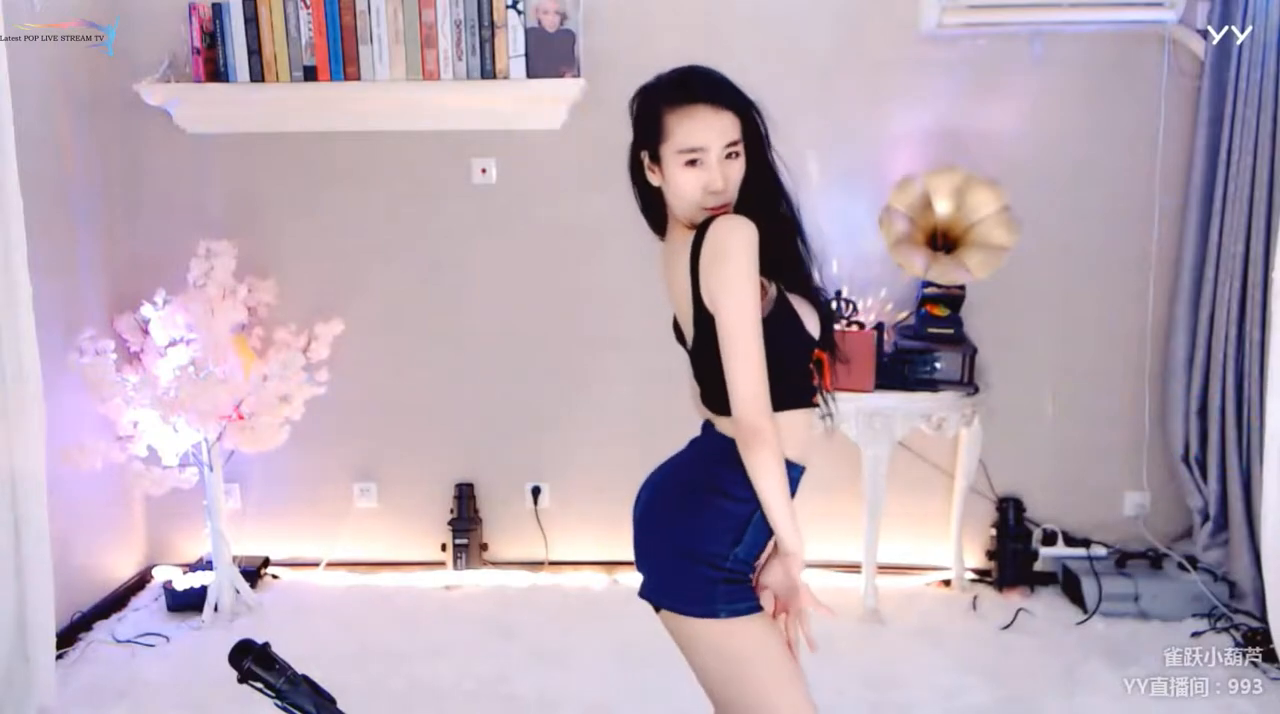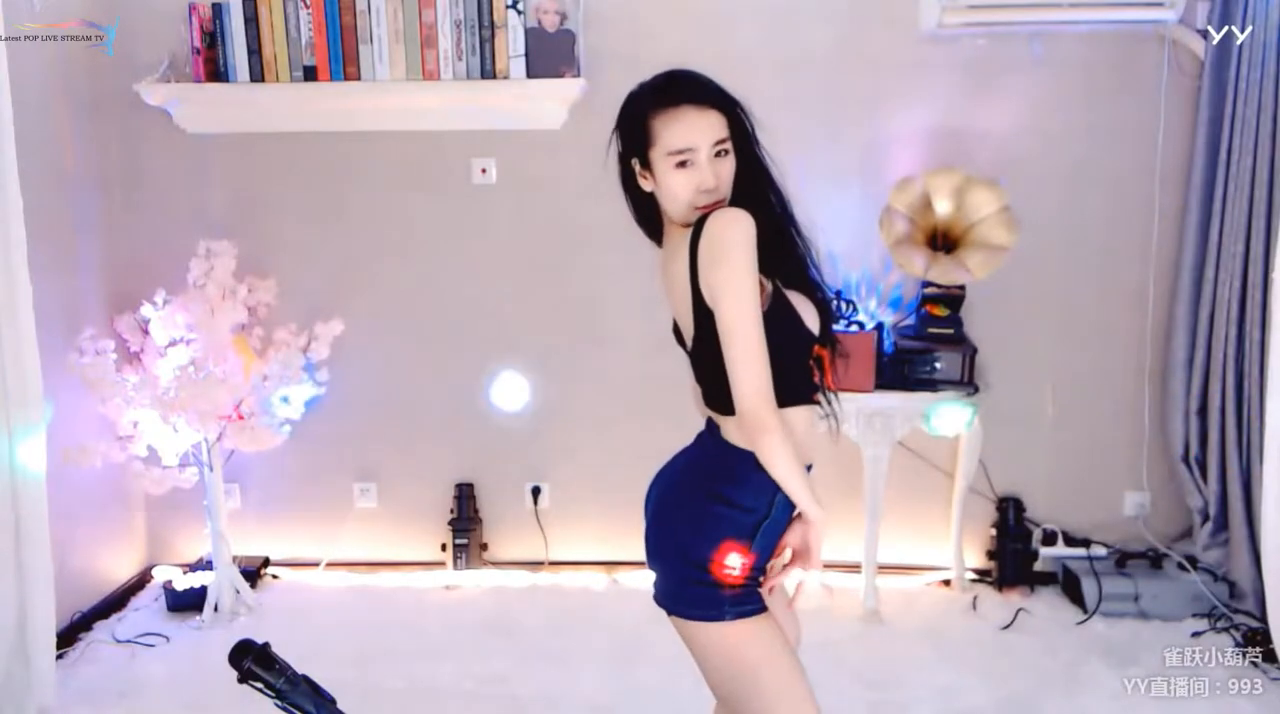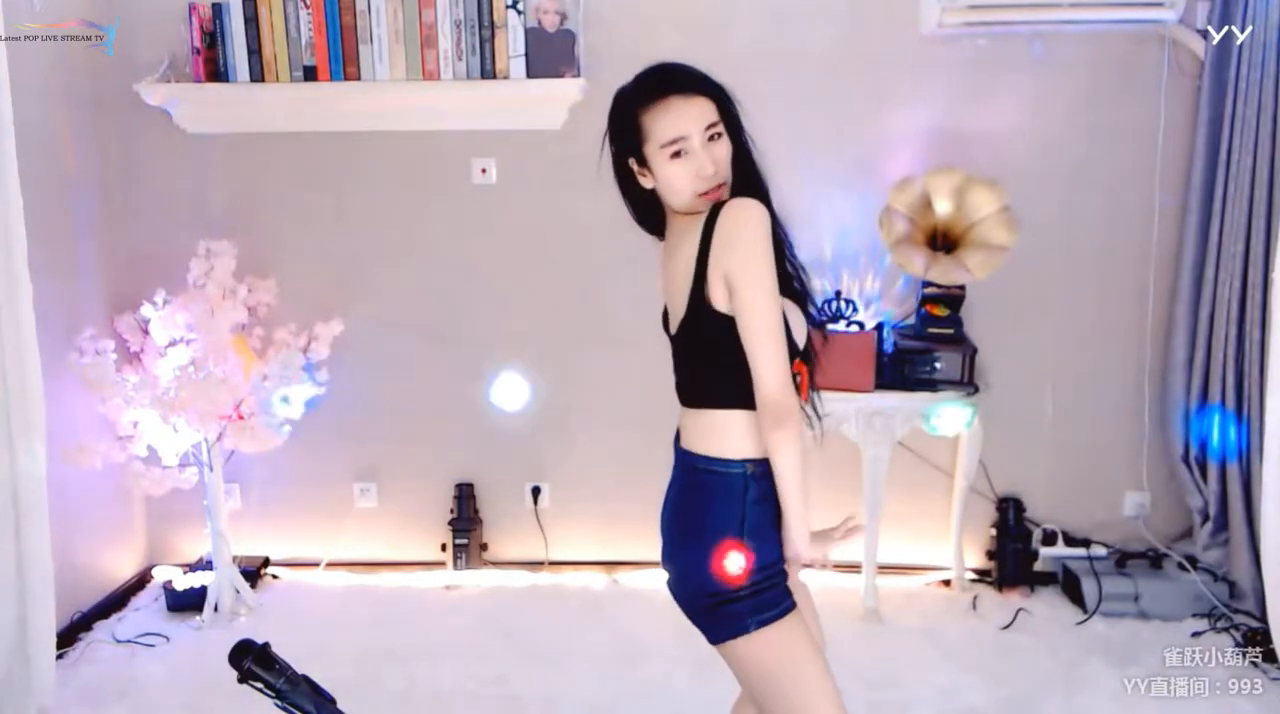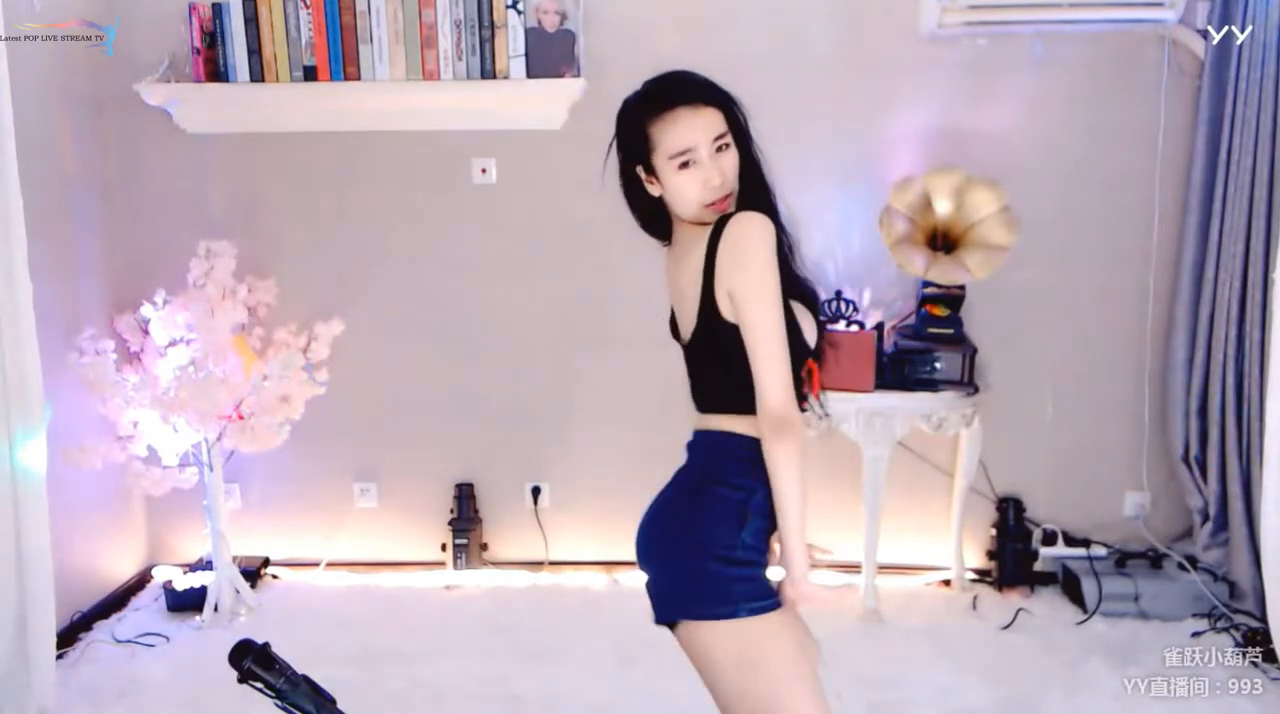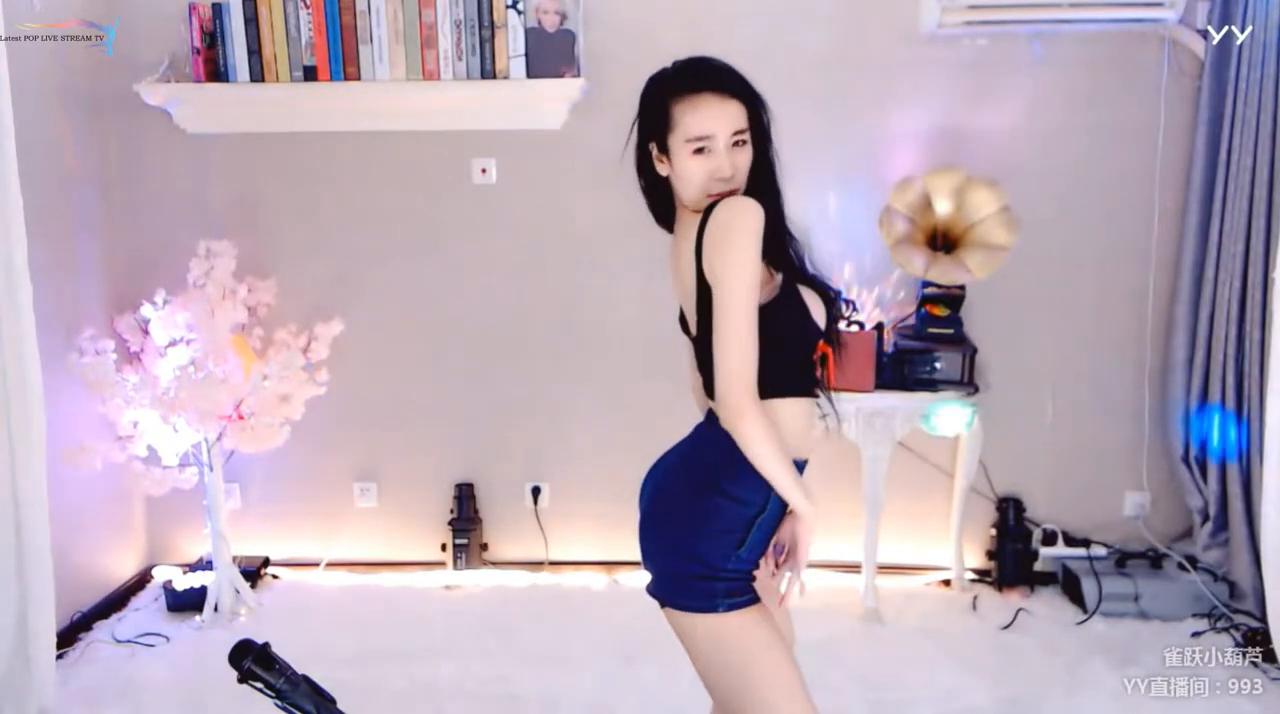
dt=0.5s
person 1, frame 1
left shoulder: (682, 243)
right shoulder: (733, 234)
right elbow: (753, 421)
right wrist: (791, 547)
left hip: (698, 505)
right hip: (707, 529)
person 1, frame 2
left shoulder: (680, 244)
right shoulder: (731, 227)
right elbow: (758, 414)
right wrist: (811, 511)
left hip: (707, 499)
right hip: (716, 525)
left knee: (777, 648)
person 1, frame 3
left shoulder: (683, 236)
right shoulder: (741, 218)
right elbow: (776, 400)
right wrist: (798, 530)
left hip: (715, 496)
right hip: (731, 510)
person 1, frame 4
left shoulder: (687, 249)
right shoulder: (748, 232)
right elbow: (778, 414)
right wrist: (795, 557)
left hip: (699, 510)
right hip: (716, 524)
person 1, frame 5
left shoulder: (695, 235)
right shoulder: (739, 218)
right elbow: (738, 402)
left wrist: (775, 510)
right wrist: (803, 507)
left hip: (707, 497)
right hip: (709, 522)
